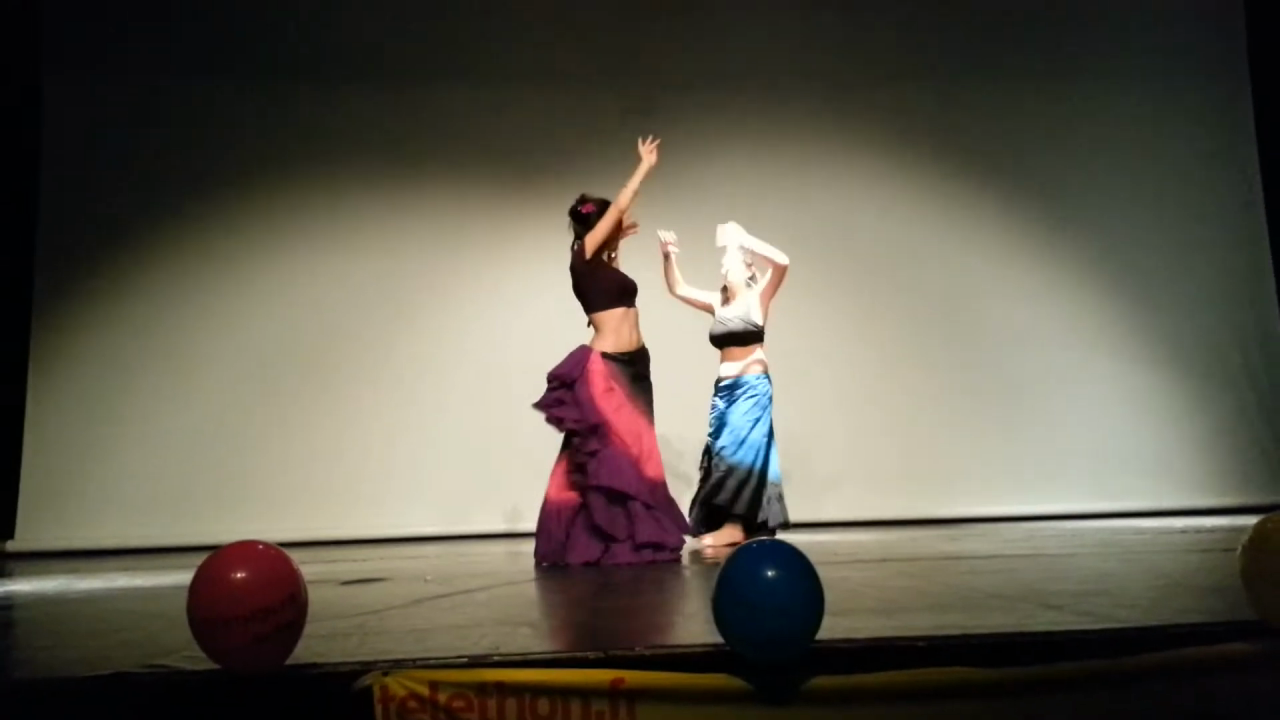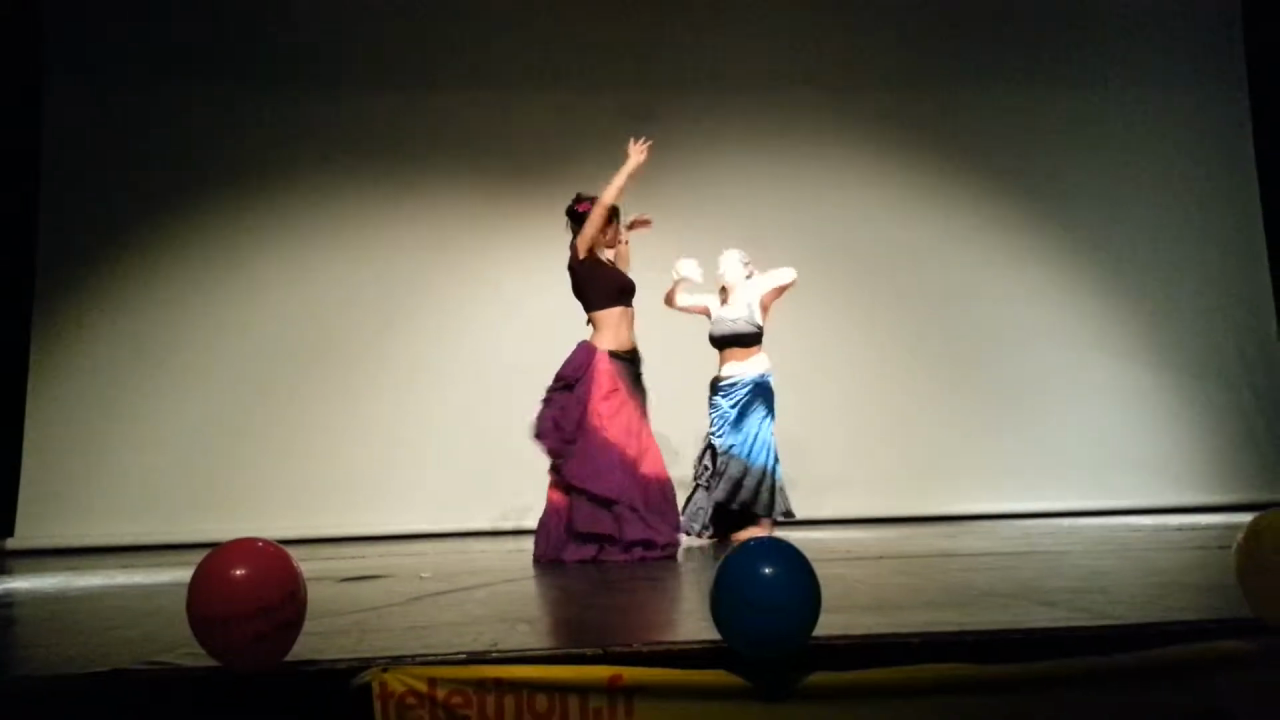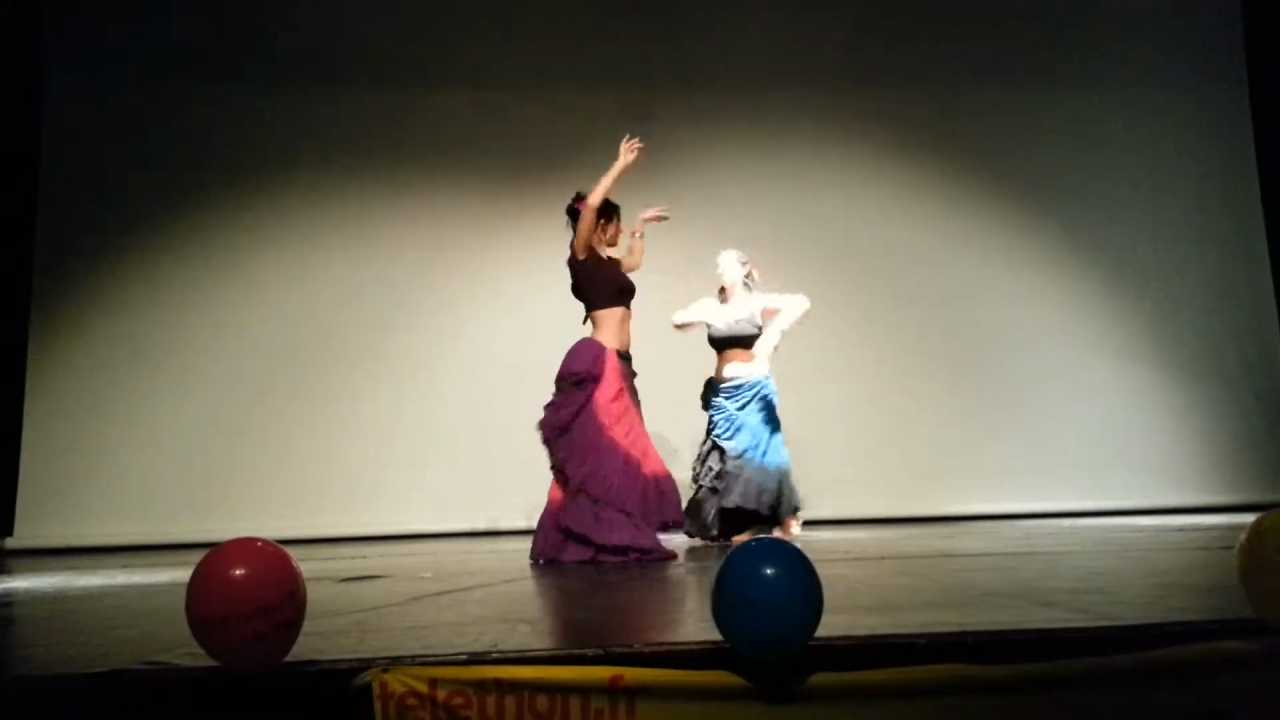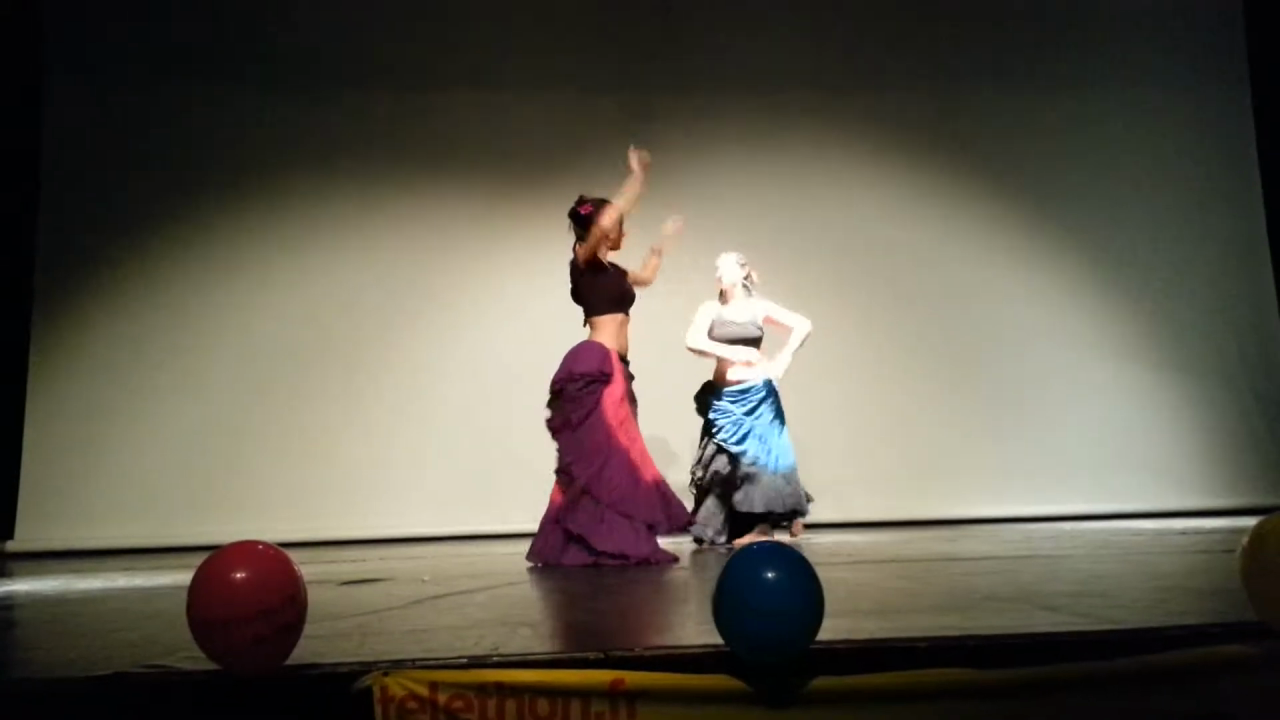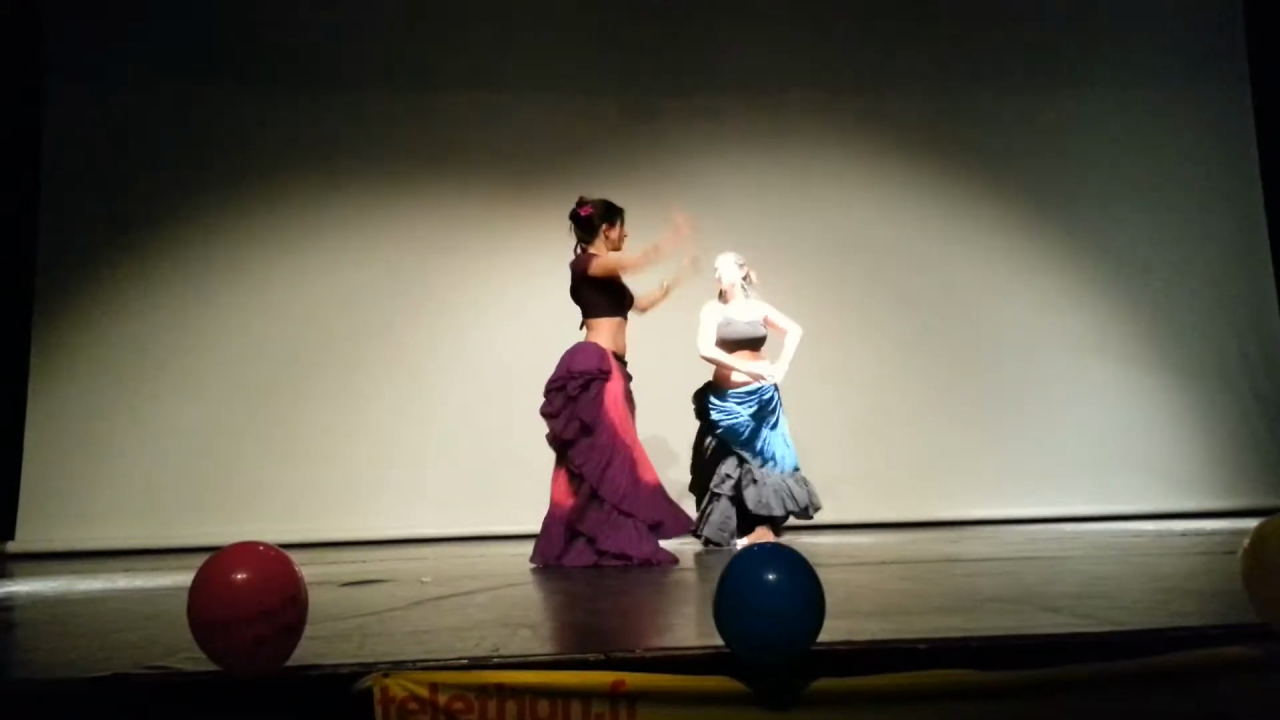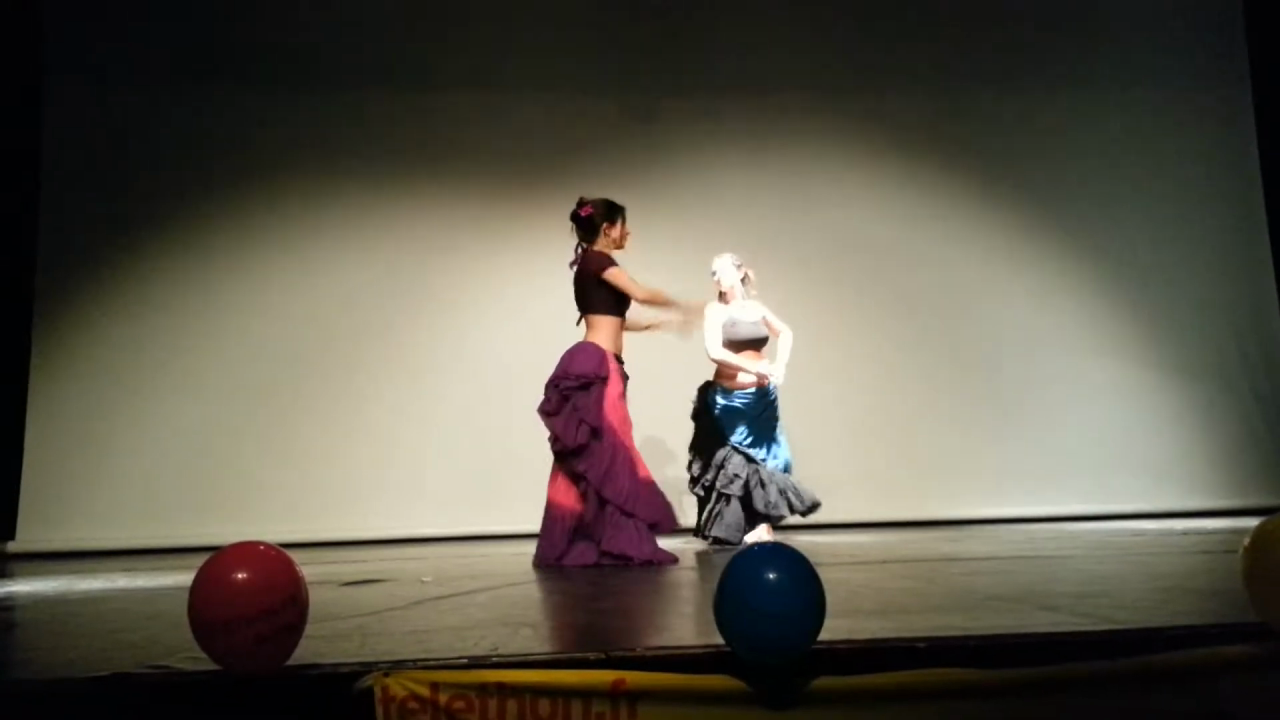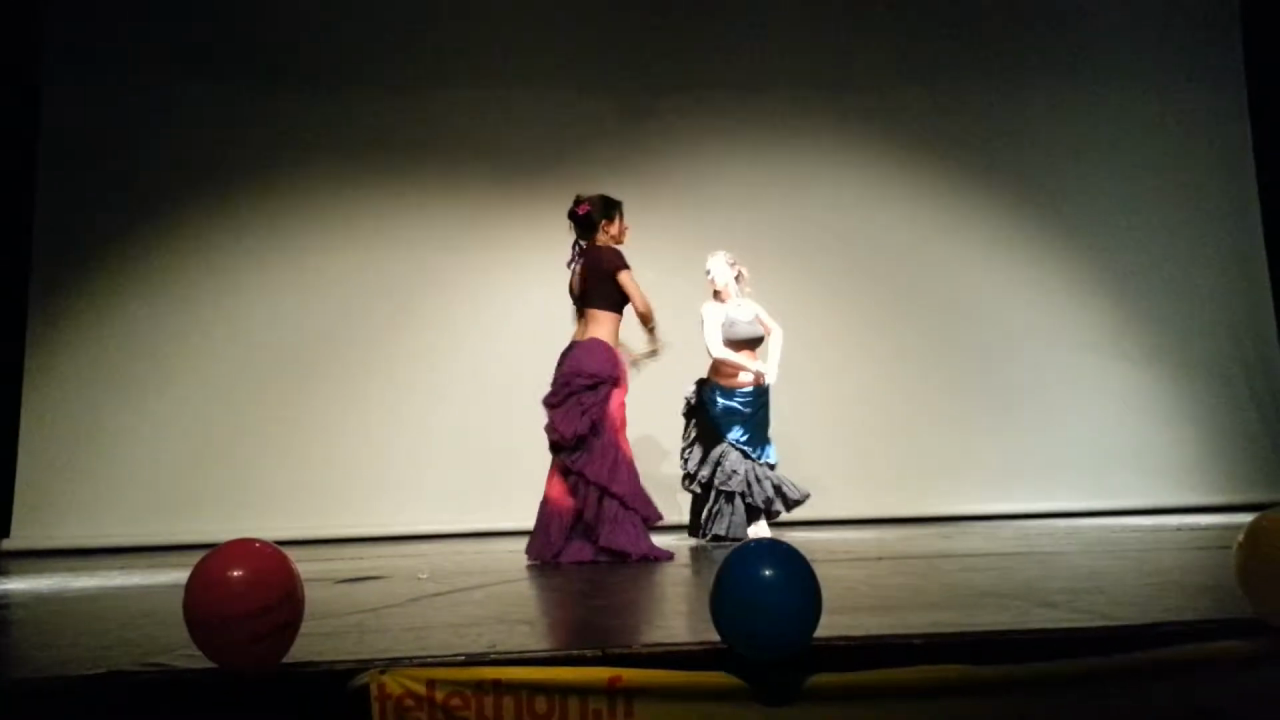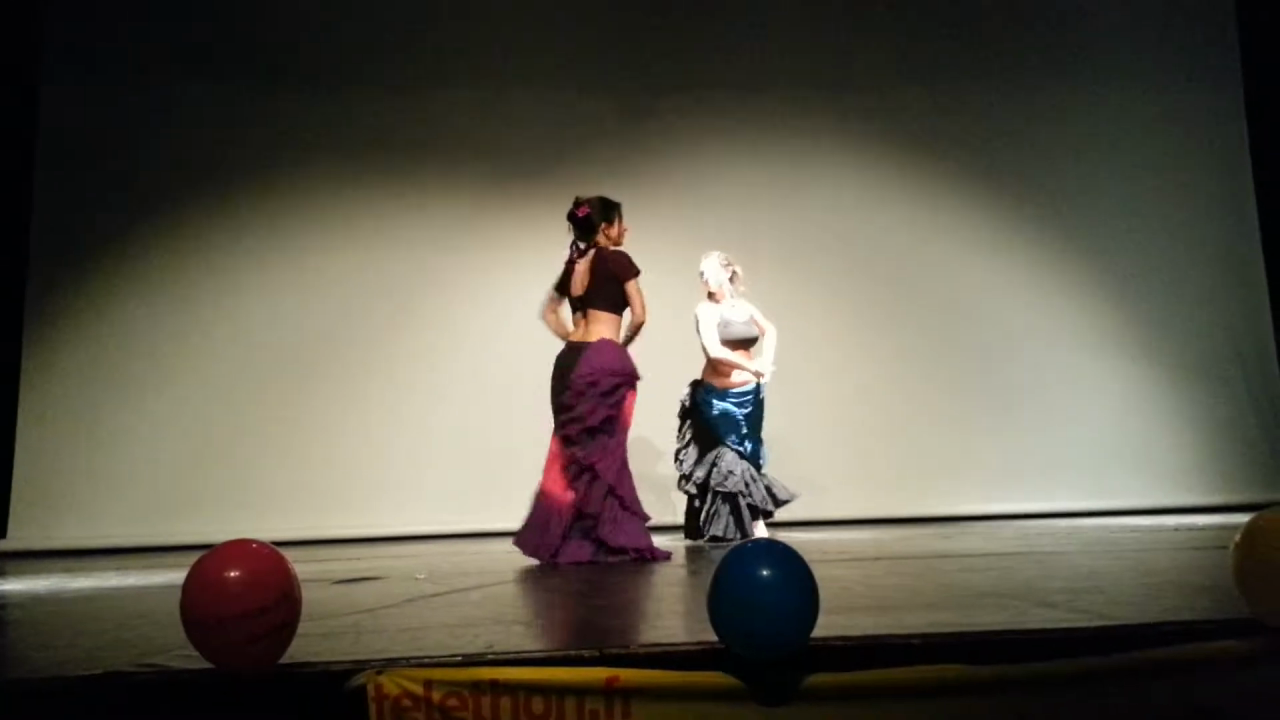
dt=0.1s
person 1, frame 1
left shoulder: (602, 264)
right shoulder: (582, 259)
right elbow: (617, 207)
left wrist: (619, 240)
right wrist: (645, 166)
left hip: (634, 365)
right hip: (605, 368)
left knee: (629, 453)
right knee: (608, 454)
left ankle: (619, 541)
right ankle: (603, 543)
person 1, frame 2
left shoulder: (601, 264)
right shoulder: (581, 258)
right elbow: (599, 205)
left wrist: (626, 233)
right wrist: (632, 165)
left hip: (626, 365)
right hip: (601, 365)
left knee: (627, 451)
right knee: (604, 451)
left ankle: (613, 538)
right ankle: (594, 540)
person 1, frame 3
left shoulder: (605, 262)
right shoulder: (581, 257)
left elbow: (632, 263)
right elbow: (590, 204)
left wrist: (641, 227)
right wrist: (621, 164)
left hip: (616, 365)
right hip: (601, 364)
left knee: (624, 451)
right knee: (605, 451)
left ankle: (614, 539)
right ankle: (597, 540)
person 1, frame 4
left shoulder: (608, 270)
right shoulder: (584, 262)
left elbow: (643, 278)
right elbow: (603, 226)
left wrist: (662, 240)
right wrist: (637, 181)
left hip: (610, 367)
right hip: (599, 366)
left knee: (613, 450)
right knee: (600, 450)
left ankle: (594, 538)
right ankle: (602, 541)
person 1, frame 5
left shoulder: (607, 277)
right shoulder: (586, 263)
left elbow: (638, 304)
right elbow: (626, 263)
left wrist: (674, 281)
right wrist: (669, 242)
left hip: (606, 369)
right hip: (594, 366)
left knee: (615, 459)
right knee: (605, 456)
left ankle: (590, 545)
right ankle: (603, 547)
person 1, frame 6
left shoulder: (589, 268)
right shoulder: (599, 261)
left elbow: (616, 322)
right elbow: (642, 295)
left wrist: (666, 320)
right wrist: (680, 306)
left hip: (595, 366)
right hip: (594, 366)
left knee: (601, 455)
right knee: (601, 454)
left ankle: (581, 545)
right ankle: (601, 546)
person 1, frame 7
left shoulder: (585, 263)
right shoulder: (608, 256)
right elbow: (641, 305)
left wrist: (620, 349)
right wrist: (652, 335)
left hip: (585, 361)
right hip: (595, 361)
left knee: (592, 452)
right knee: (599, 451)
left ankle: (575, 541)
right ankle: (600, 541)
person 1, frame 8
left shoulder: (574, 266)
right shoulder: (618, 261)
left elbow: (550, 313)
right elbow: (638, 315)
right wrist: (620, 345)
left hip: (573, 360)
right hip: (603, 360)
left knee: (578, 448)
right knee: (598, 449)
left ankle: (564, 539)
right ankle: (595, 542)
person 2, frame 1
left shoulder: (757, 300)
right shoulder: (718, 304)
left elbow: (781, 264)
right elbow: (677, 289)
left wrist: (745, 241)
right wrist: (669, 256)
left hip: (751, 387)
right hip: (725, 391)
left knee: (739, 450)
right knee: (722, 454)
left ankle: (736, 524)
right ankle: (750, 523)
person 2, frame 2
left shoulder: (757, 299)
right shoulder: (714, 305)
left elbow: (789, 276)
right elbow: (673, 302)
left wrist: (757, 285)
right wrist: (681, 278)
left hip: (754, 388)
right hip: (724, 393)
left knee: (749, 448)
right knee: (724, 454)
left ankle: (762, 521)
right ankle: (727, 524)
person 2, frame 3
left shoulder: (758, 303)
right shoulder: (712, 306)
left elbow: (801, 303)
right elbow: (678, 320)
left wrist: (775, 331)
right wrist: (701, 316)
left hip: (756, 391)
right hip: (723, 395)
left knee: (757, 452)
right knee: (726, 457)
left ankle: (784, 519)
right ankle: (739, 525)
person 2, frame 4
left shoulder: (759, 307)
right shoulder: (710, 309)
left elbow: (803, 325)
right elbow: (691, 341)
left wrist: (782, 359)
right wrist: (730, 352)
left hip: (759, 394)
right hip: (723, 398)
left knee: (764, 454)
right knee: (727, 460)
left ankle: (774, 523)
person 2, frame 5
left shoulder: (758, 308)
right shoulder: (713, 309)
left elbow: (794, 330)
right elbow: (705, 349)
left wrist: (782, 364)
right wrist: (747, 367)
left hip: (761, 395)
right hip: (725, 399)
left knee: (767, 455)
right knee: (731, 461)
left ankle: (764, 525)
person 2, frame 6
left shoulder: (757, 308)
right shoulder: (715, 310)
left elbow: (786, 333)
right elbow: (715, 352)
left wrist: (780, 367)
right wrist: (758, 369)
left hip: (761, 397)
right hip: (727, 400)
left knee: (765, 457)
right knee: (733, 460)
left ankle: (760, 524)
right ankle: (742, 525)
person 2, frame 7
left shoulder: (751, 307)
right shoulder: (712, 309)
left elbow: (776, 331)
right elbow: (716, 351)
left wrist: (772, 365)
right wrist: (756, 368)
left hip: (755, 396)
right hip: (722, 398)
left knee: (753, 454)
right knee: (728, 457)
left ankle: (755, 520)
person 2, frame 8
left shoulder: (745, 307)
right shoulder: (706, 309)
left elbow: (770, 332)
right elbow: (714, 350)
left wrist: (766, 366)
right wrist: (754, 367)
left hip: (749, 396)
right hip: (717, 399)
left knee: (747, 457)
right knee: (725, 459)
left ankle: (753, 522)
